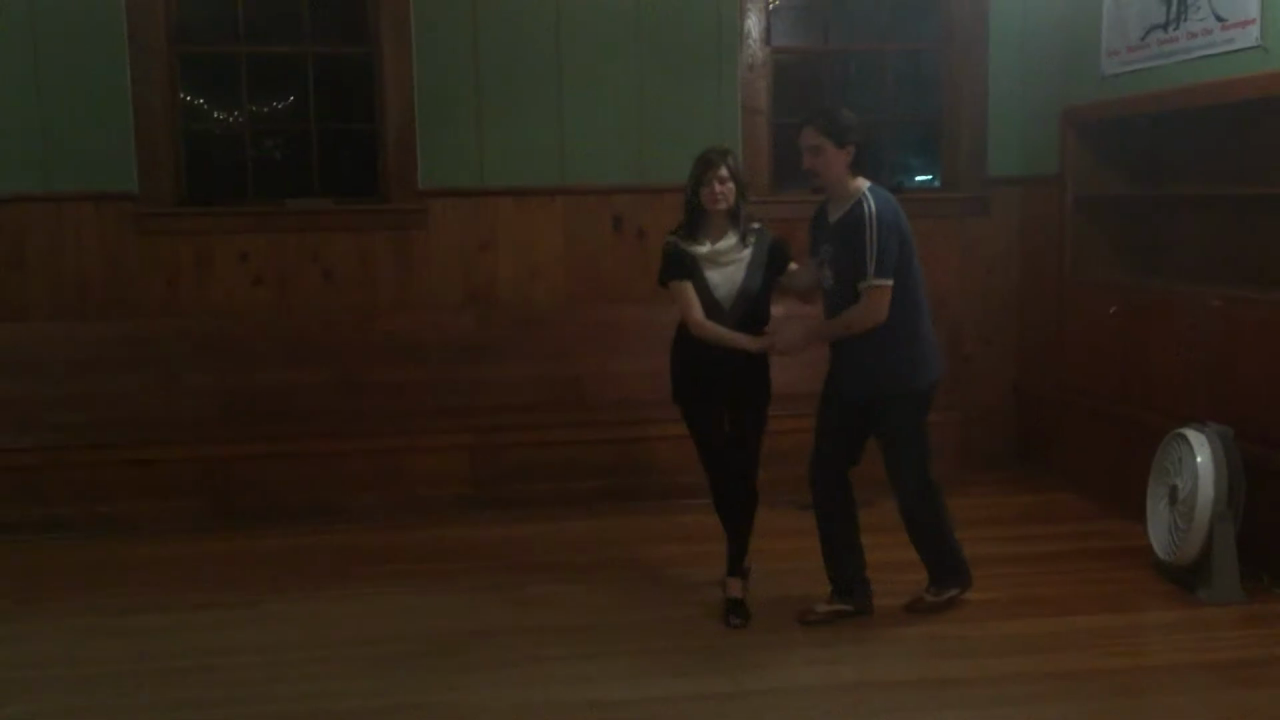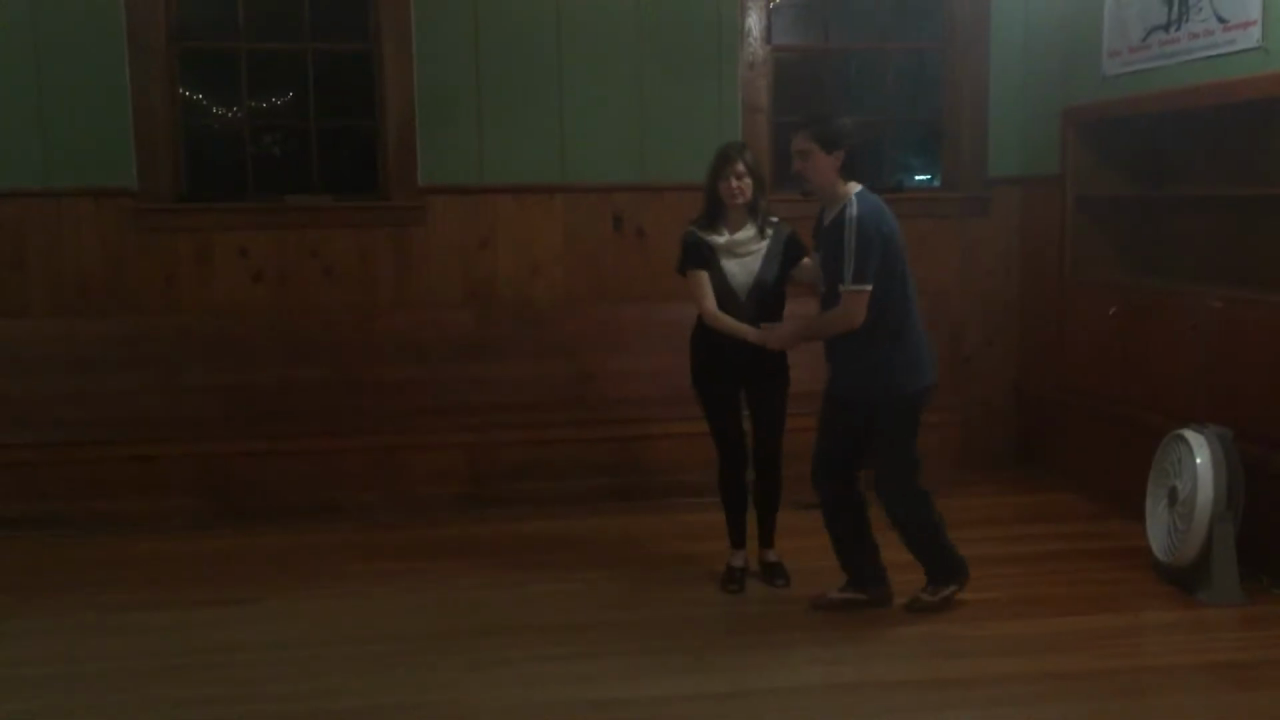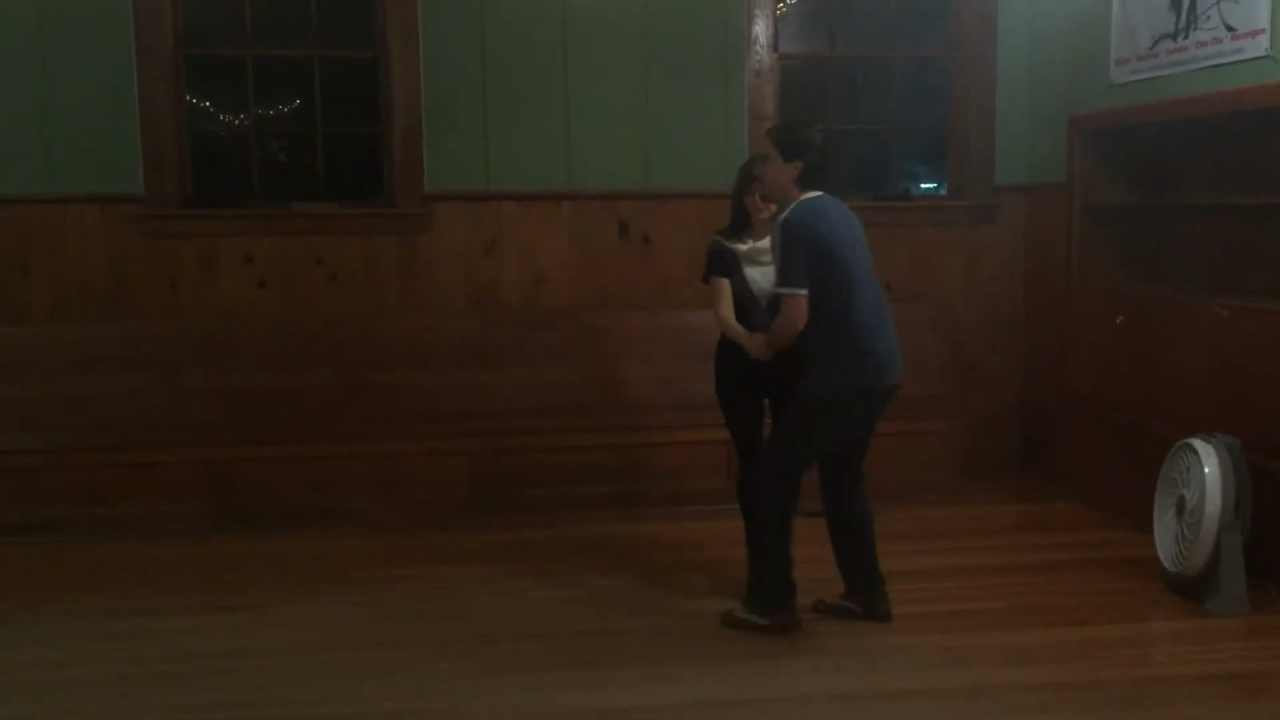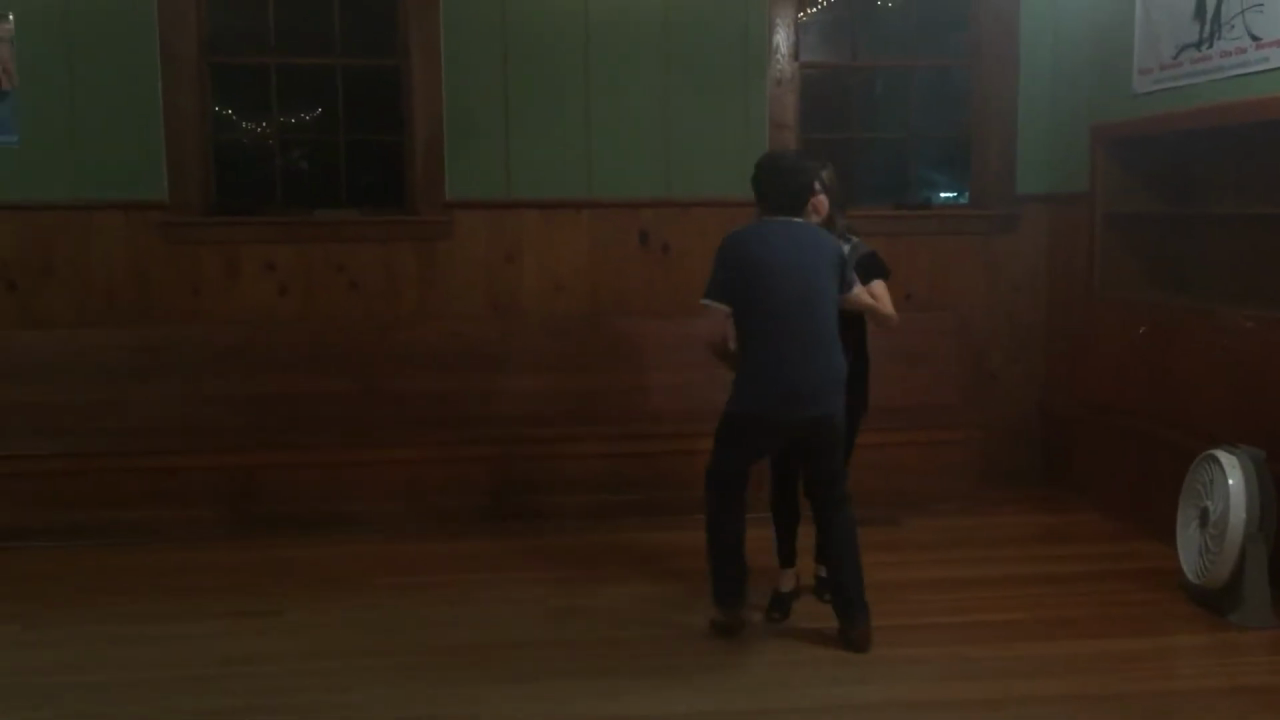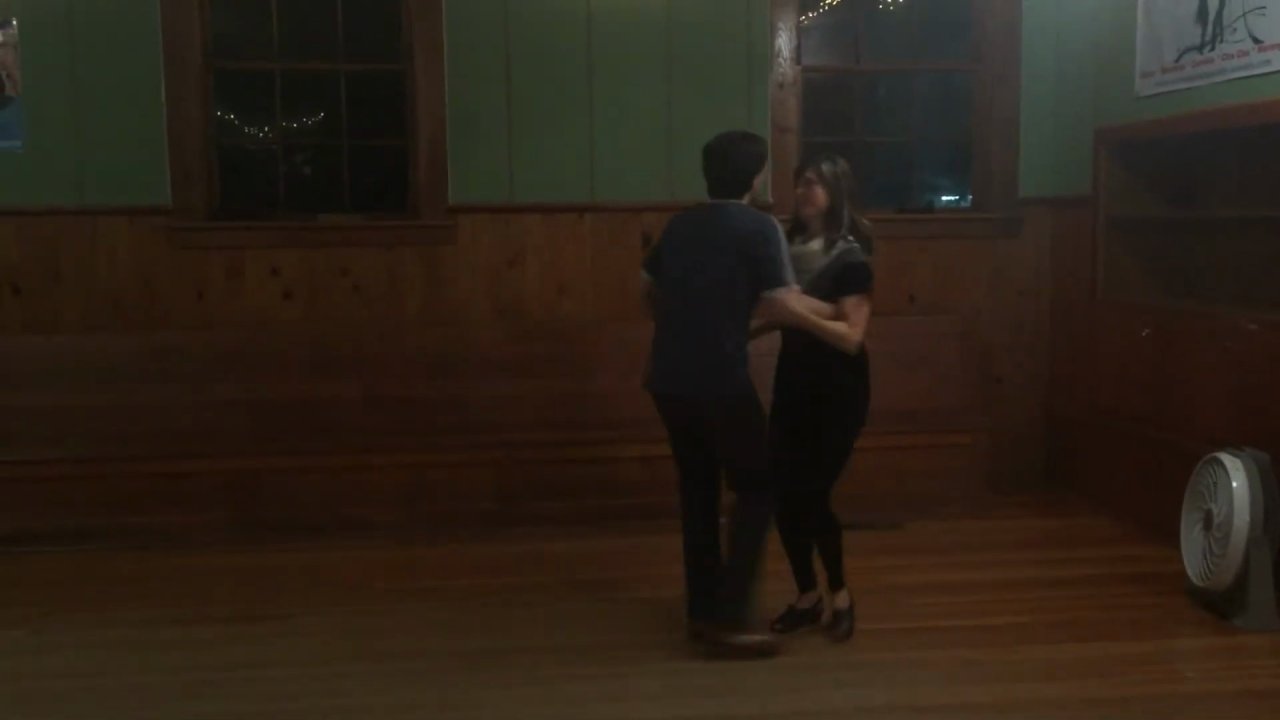
dt=0.4s
person 1, frame 1
left shoulder: (873, 212)
right shoulder: (824, 215)
left elbow: (874, 310)
left wrist: (805, 335)
left hip: (900, 373)
right hip: (850, 371)
left knee: (910, 479)
right knee: (826, 474)
left ankle: (950, 575)
right ankle: (849, 590)
person 1, frame 2
left shoulder: (859, 217)
right shoulder: (830, 215)
left elbow: (852, 314)
left wrist: (794, 333)
left hip: (894, 376)
right hip: (853, 375)
left knee: (895, 484)
right knee: (830, 474)
left ankle: (947, 572)
right ankle: (866, 580)
person 1, frame 3
left shoulder: (793, 223)
right shoulder: (836, 211)
left elbow: (796, 318)
left wrist: (765, 344)
left hip: (841, 376)
right hip: (877, 369)
left knee: (774, 477)
right knee: (842, 476)
left ankle: (770, 605)
right ankle: (867, 592)
person 1, frame 4
left shoulder: (738, 244)
right shoulder: (828, 245)
left elbow: (719, 336)
right elbow: (854, 298)
left hip: (760, 399)
right hip: (824, 398)
left knee: (723, 486)
right knee: (832, 502)
left ankle: (729, 605)
right ankle: (854, 619)
person 1, frame 5
left shoulder: (681, 225)
right shoulder: (759, 228)
left elbow: (651, 295)
right elbow: (785, 308)
right wrist: (839, 311)
left hip: (667, 379)
right hip: (721, 382)
left knee: (698, 492)
right knee: (756, 491)
left ankle: (705, 610)
right ankle: (727, 619)
person 2, frame 1
left shoulder: (763, 244)
right shoulder: (679, 250)
right elbow: (696, 322)
right wrist: (753, 342)
left hip: (749, 374)
right hip: (697, 373)
left knee: (743, 470)
right knee: (717, 469)
left ankle: (735, 579)
right ankle: (739, 556)
person 2, frame 2
left shoulder: (779, 237)
right shoulder: (698, 240)
left elbow: (816, 277)
right elbow: (708, 311)
right wrist: (754, 334)
left hip: (768, 361)
right hip: (716, 360)
left knee: (769, 453)
right knee: (732, 454)
left ankle: (768, 550)
right ankle: (737, 552)
person 2, frame 3
right shoulder: (724, 249)
right elbow: (723, 316)
right wrist: (752, 341)
left hip: (790, 365)
right hip: (739, 366)
right knee: (751, 459)
right ankle: (758, 558)
person 2, frame 4
left shoulder: (858, 255)
left elbow: (889, 317)
left hip: (844, 378)
right knee: (785, 471)
left ankle: (824, 565)
right ankle: (786, 577)
person 2, frame 5
left shoulder: (850, 259)
right shoulder: (789, 248)
left elbow: (852, 338)
left wrist: (800, 314)
right wrist: (751, 330)
left hip: (840, 391)
right hip: (794, 383)
left knee: (810, 495)
right knee: (782, 490)
left ankle: (839, 595)
right ankle: (806, 596)
